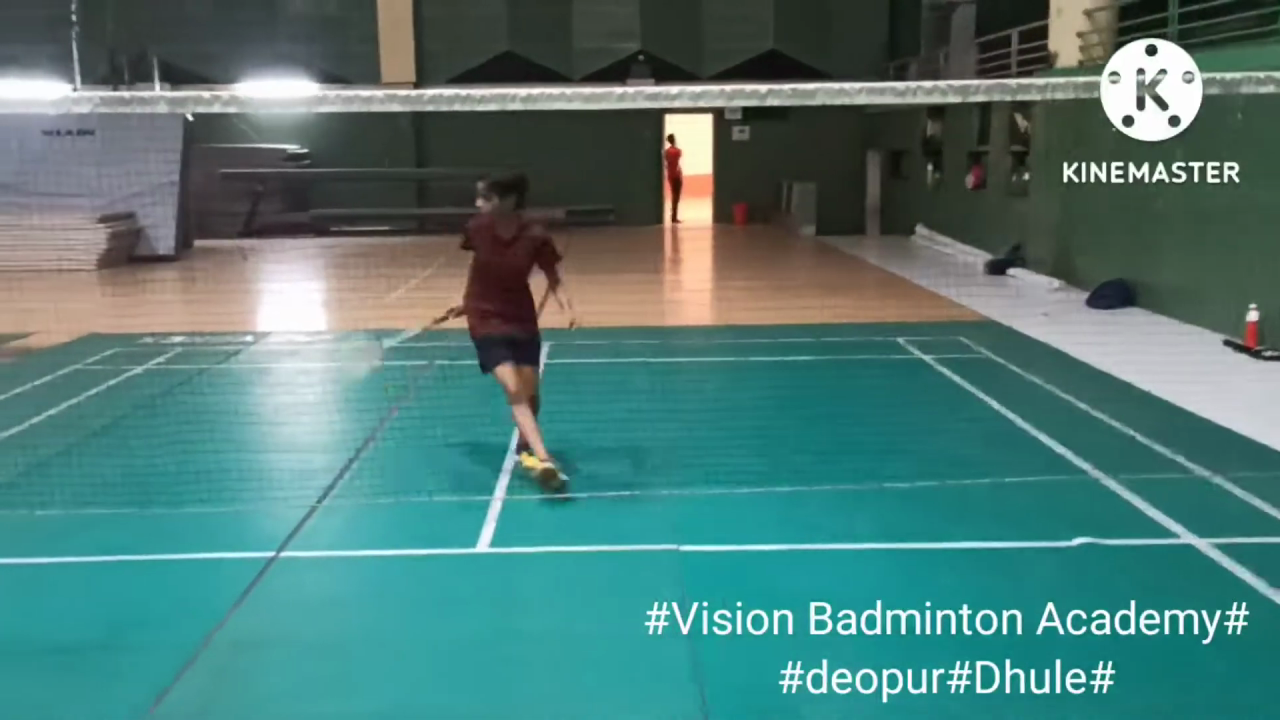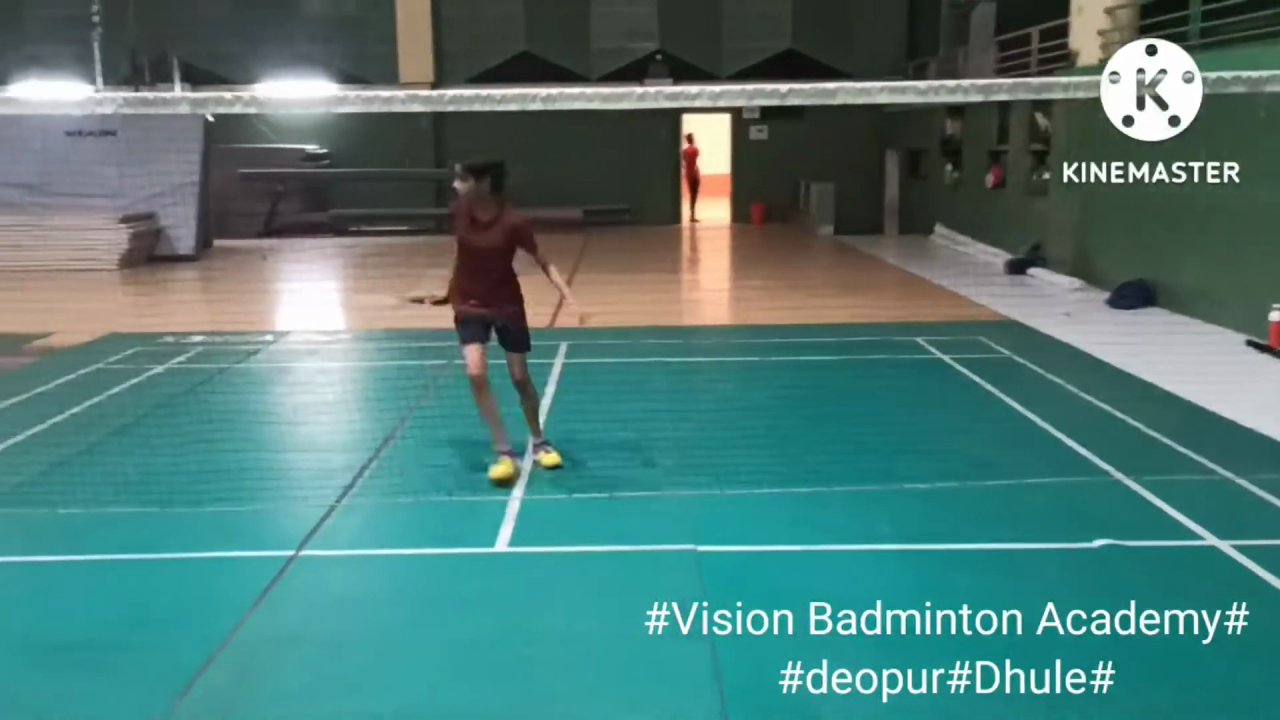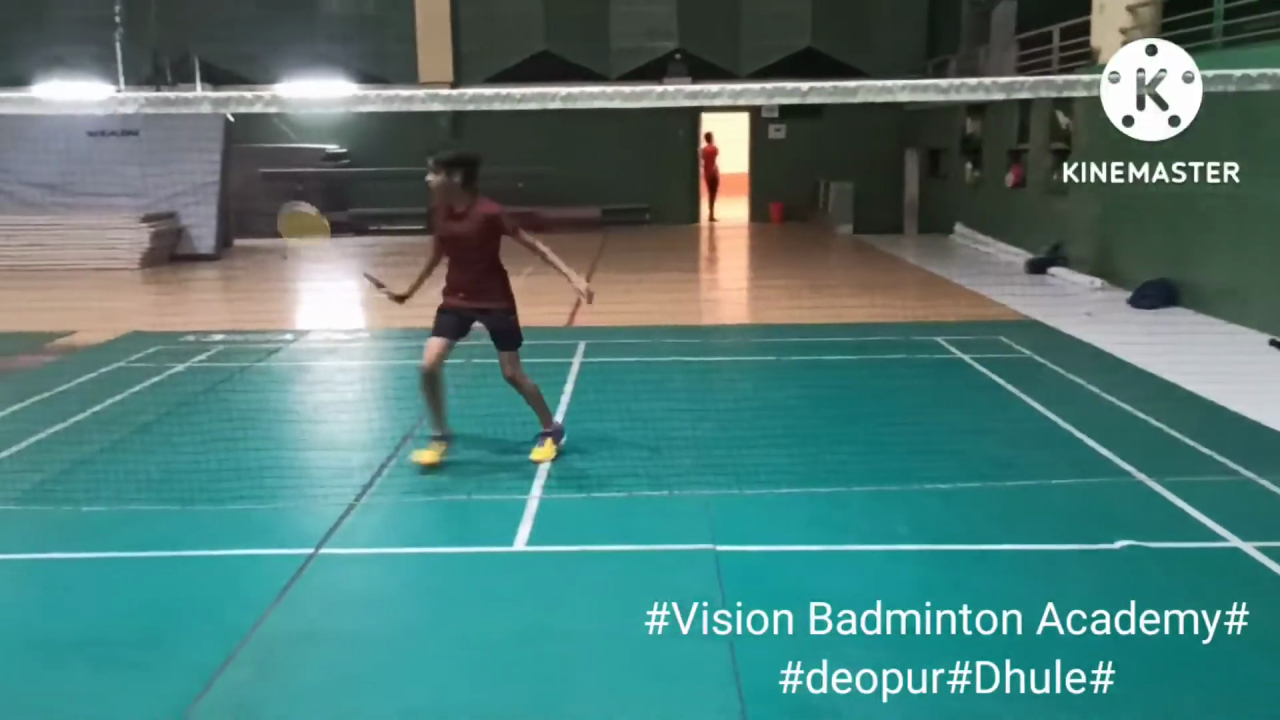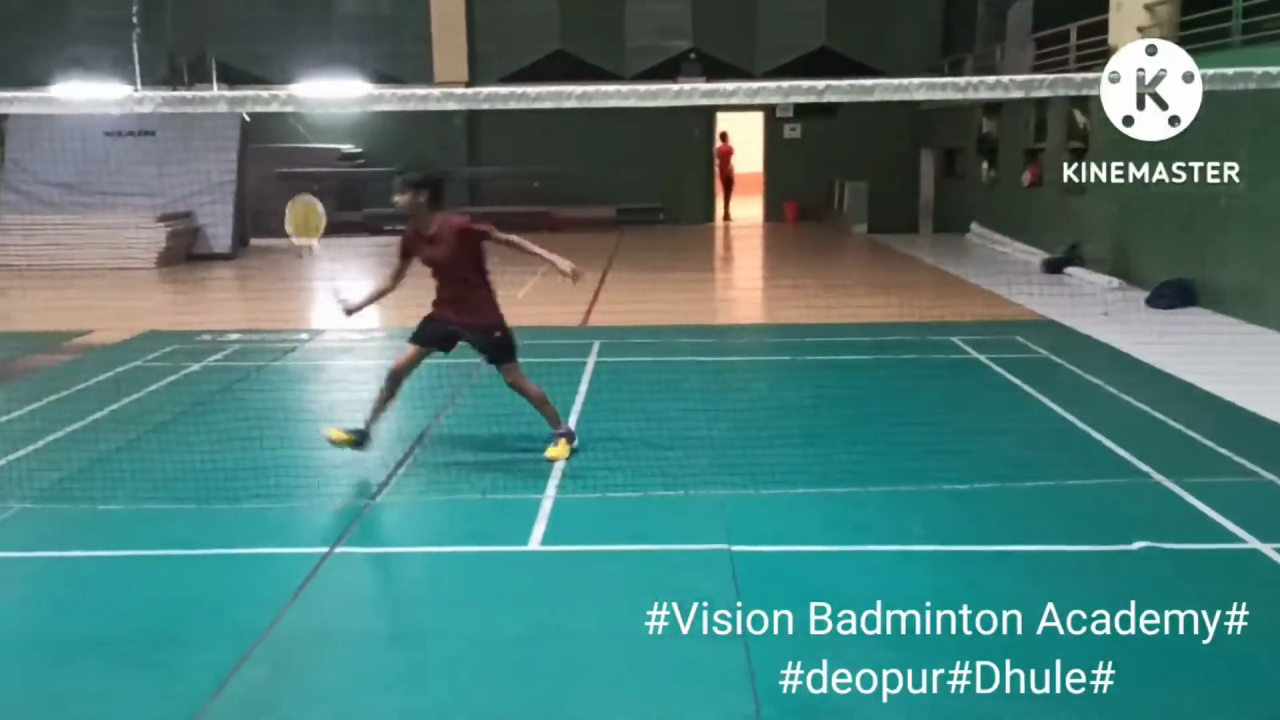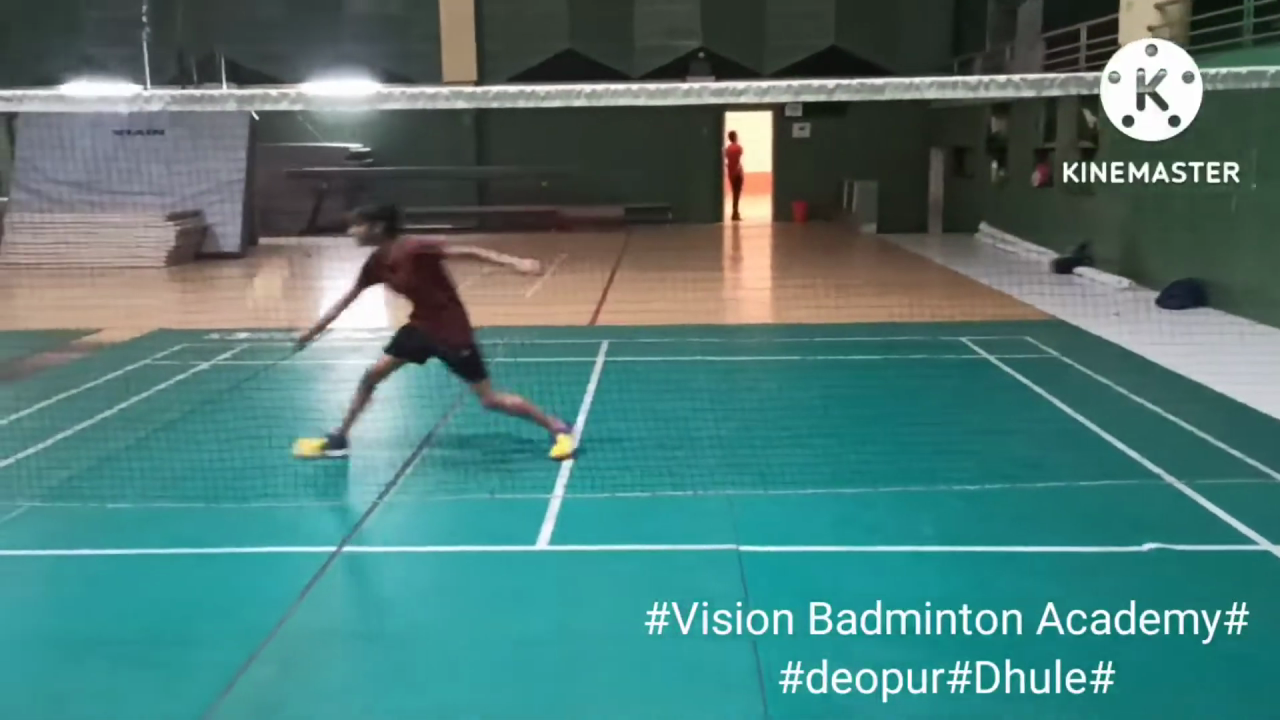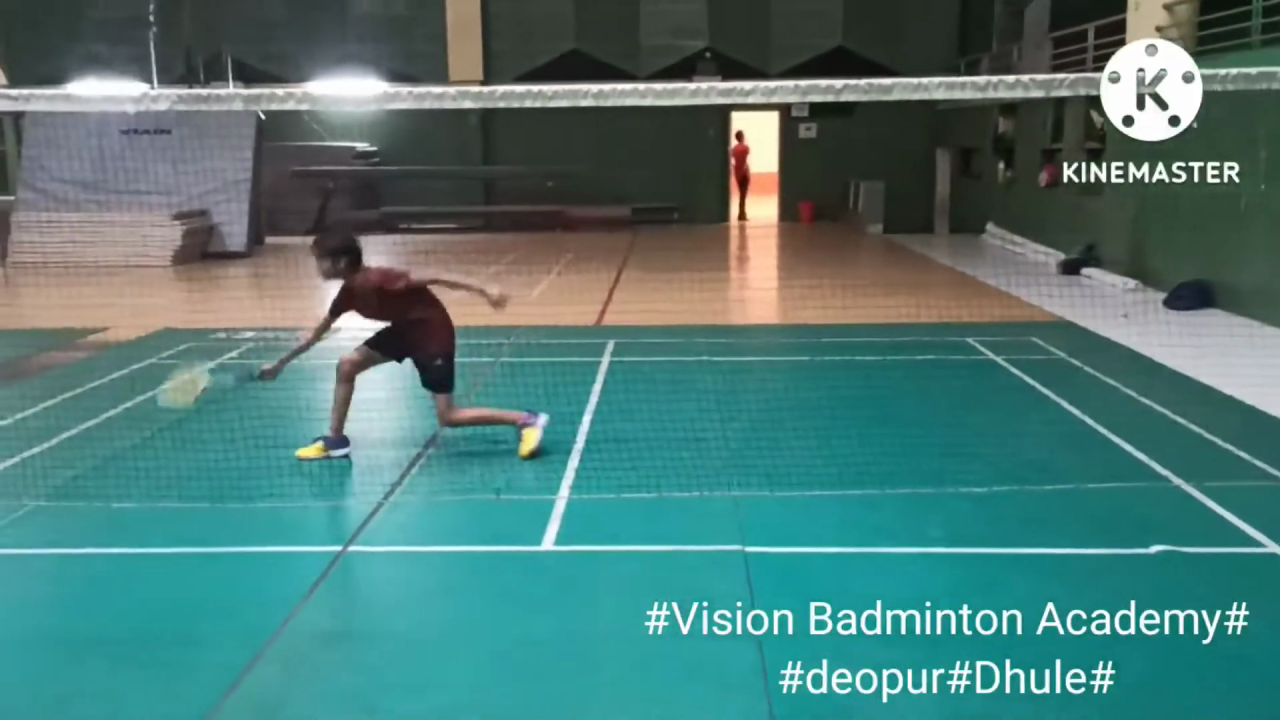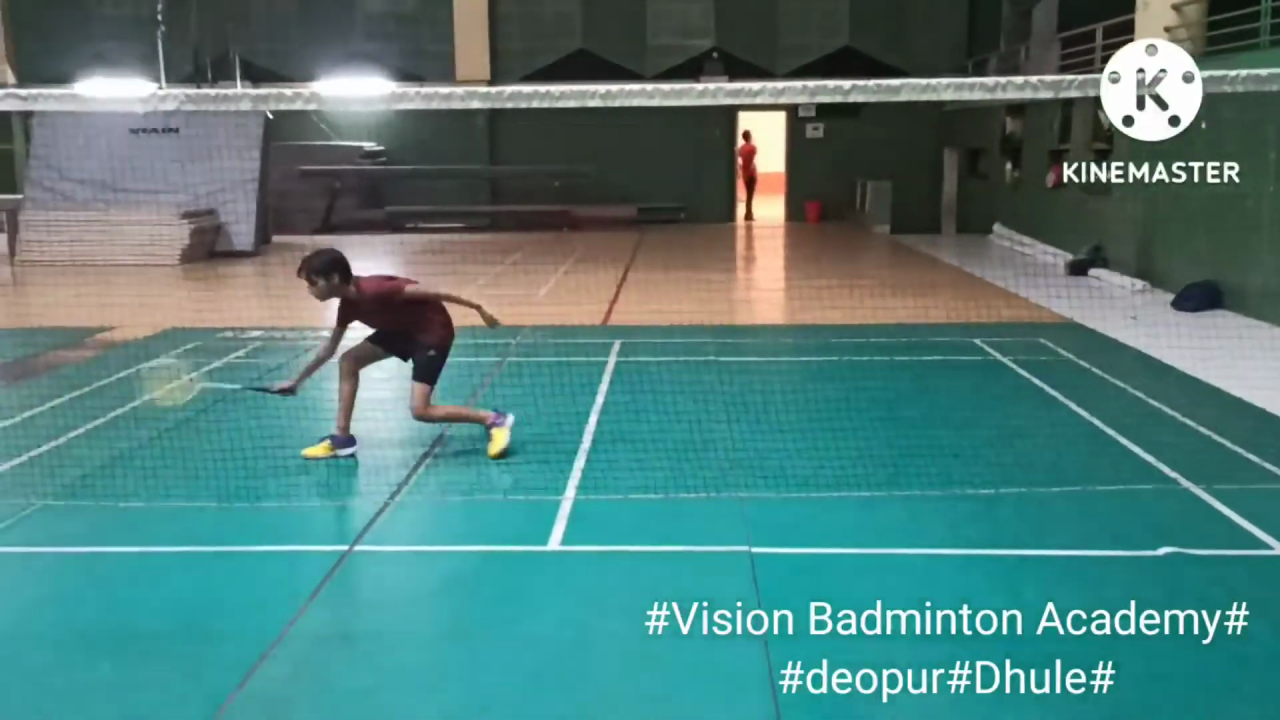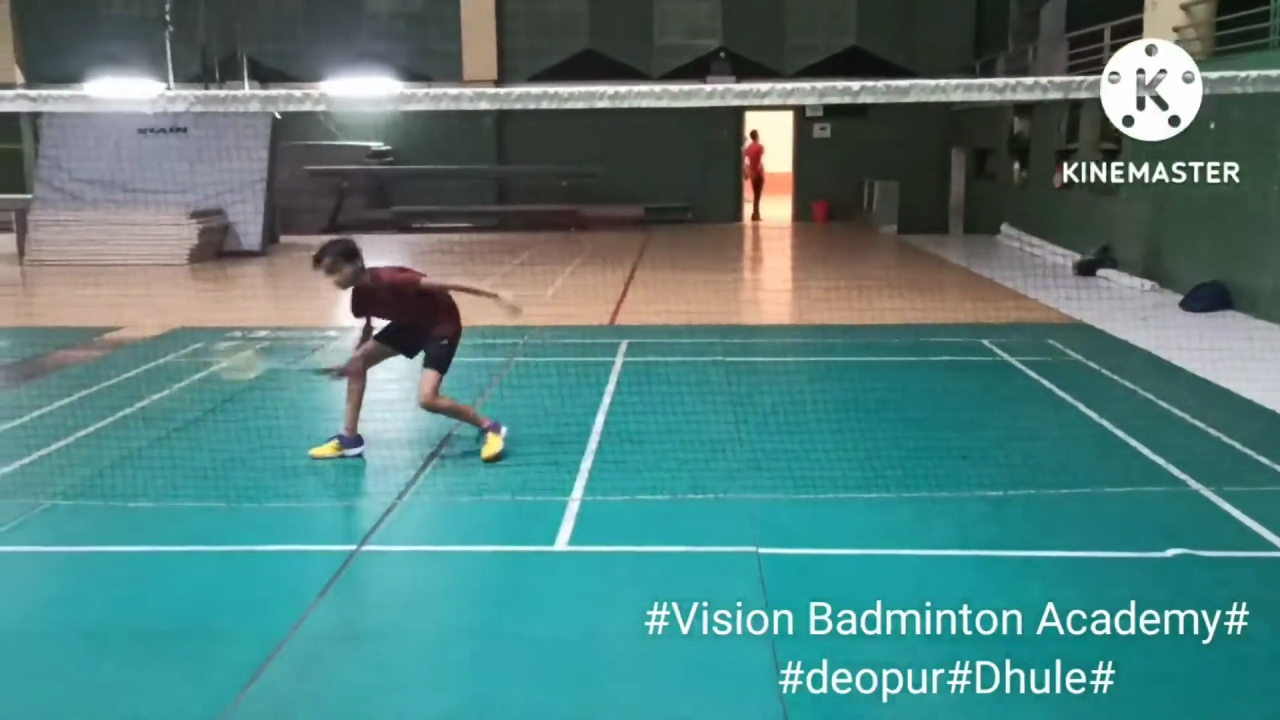
dt=0.1s
person 1, frame 1
left shoulder: (536, 238)
right shoulder: (478, 229)
left elbow: (555, 282)
left wrist: (568, 309)
right wrist: (467, 303)
left hip: (522, 321)
right hip: (485, 323)
left knee: (530, 393)
right knee: (514, 392)
left ankle: (525, 446)
right ankle: (543, 461)
person 1, frame 2
left shoulder: (513, 223)
right shoulder: (460, 213)
left elbow: (544, 263)
left wrist: (568, 297)
right wrist: (448, 292)
left hip: (506, 304)
right hip: (468, 305)
left knee: (521, 378)
right knee: (476, 374)
left ankle: (540, 441)
right ankle: (504, 450)
person 1, frame 3
left shoulder: (489, 213)
right shoulder: (439, 210)
left elbow: (532, 245)
left wrist: (572, 276)
right wrist: (409, 290)
left hip: (495, 300)
right hip: (457, 300)
left knee: (512, 375)
right knee: (429, 366)
left ankle: (551, 431)
right ankle: (440, 437)
person 1, frame 4
left shoulder: (458, 227)
right shoulder: (413, 235)
left elbow: (508, 240)
right elbow: (394, 280)
left wrist: (554, 259)
right wrist: (361, 304)
left hip: (481, 314)
right hip: (445, 312)
left knee: (515, 381)
right knee: (398, 370)
left ankle: (562, 432)
right ankle: (363, 432)
person 1, frame 5
left shoulder: (413, 250)
right shoulder: (375, 264)
left elbow: (466, 252)
right elbow: (346, 302)
left wrist: (517, 262)
right wrist: (313, 332)
left hip: (452, 329)
right hip: (422, 325)
left knee: (490, 400)
right knee: (372, 375)
left ankle: (559, 430)
right ankle: (339, 438)
person 1, frame 6
left shoulder: (378, 281)
right shoulder: (347, 295)
left elbow: (433, 278)
right elbow: (318, 332)
left wrist: (483, 290)
right wrist: (280, 363)
left hip: (434, 336)
right hip: (405, 331)
left knee: (448, 417)
right knee: (346, 367)
left ankle: (528, 421)
right ankle: (335, 439)
person 1, frame 7
left shoulder: (375, 291)
right shoulder: (347, 305)
left elbow: (426, 292)
right elbow: (330, 347)
left wrist: (478, 307)
right wrist: (298, 381)
left hip: (434, 331)
right hip: (402, 329)
left knee: (420, 411)
right knee: (348, 363)
left ankle: (495, 420)
right ankle: (342, 438)
person 1, frame 8
left shoulder: (389, 281)
right shoulder: (359, 296)
left elbow: (446, 285)
right elbow: (366, 335)
left wrist: (496, 296)
right wrist: (348, 363)
left hip: (441, 325)
right hip: (410, 324)
left knee: (427, 400)
right knee: (357, 364)
left ankle: (489, 427)
right ankle: (349, 438)
